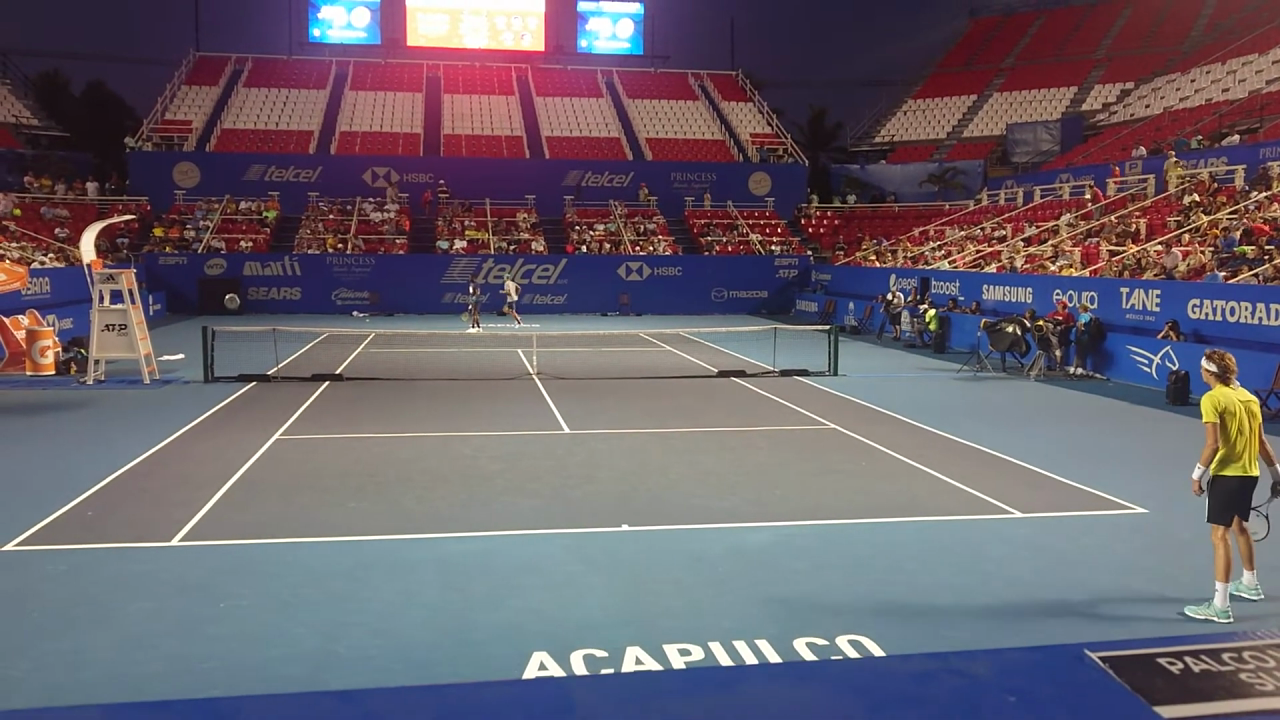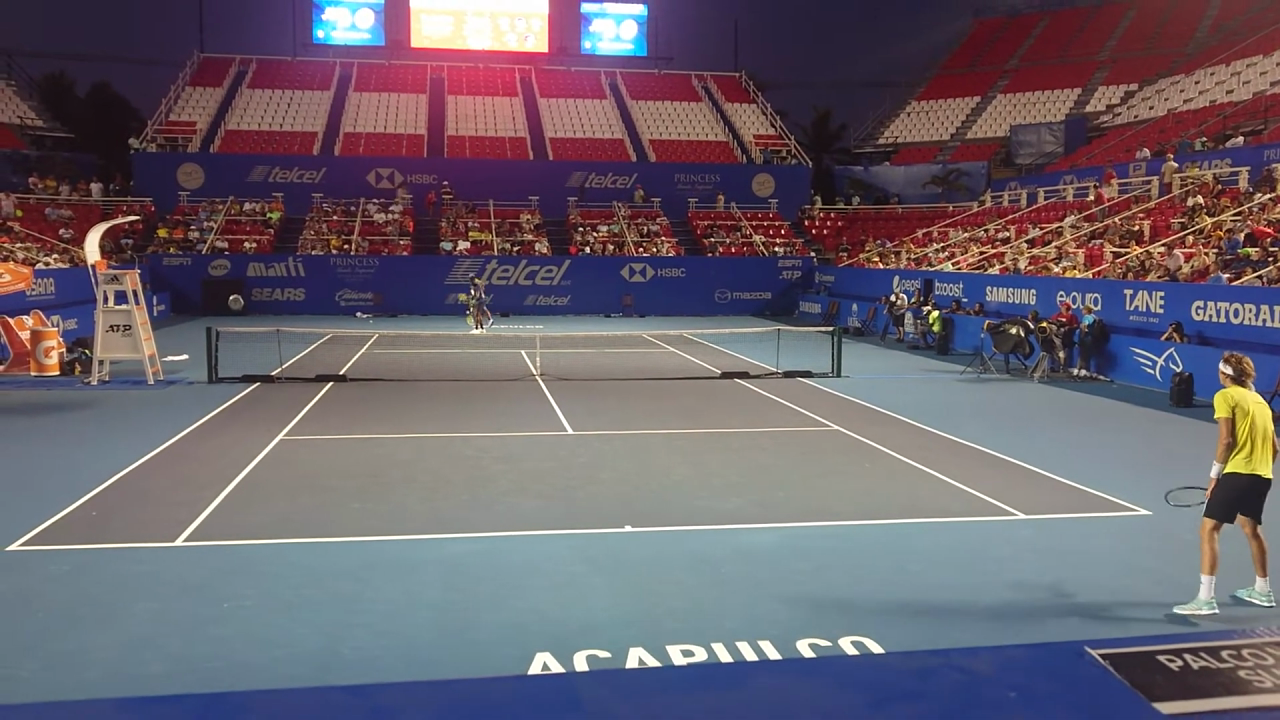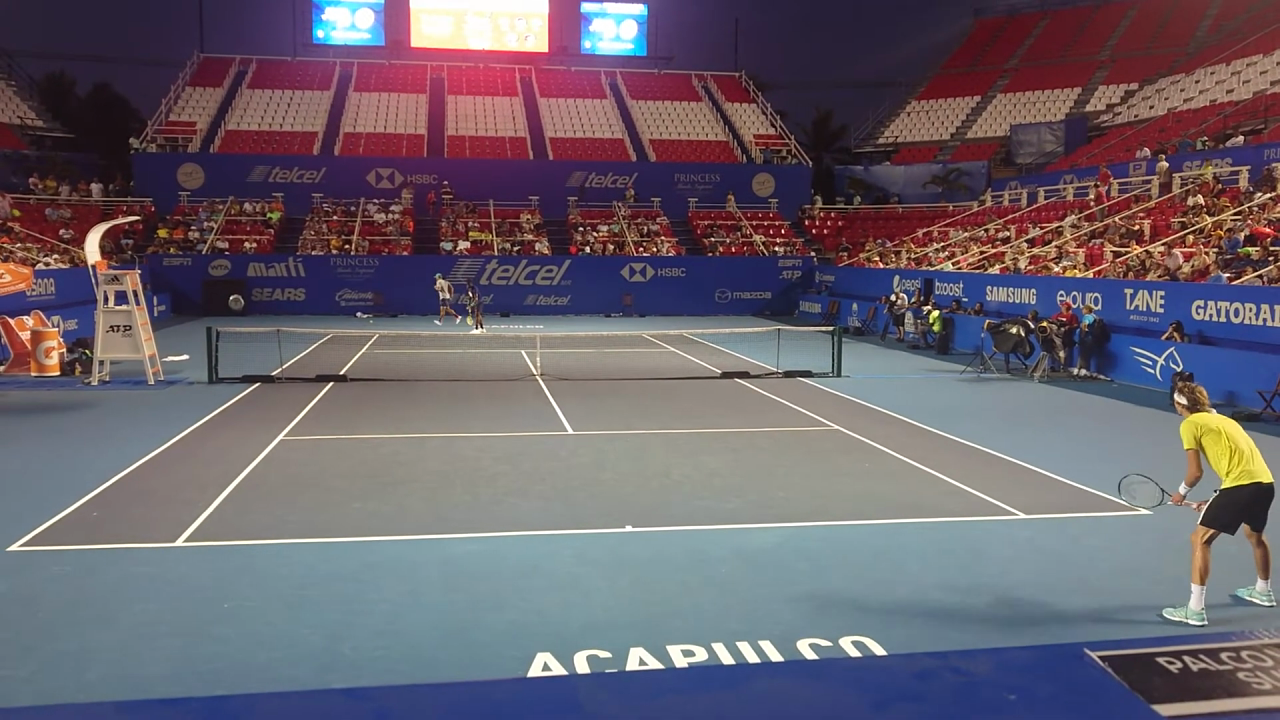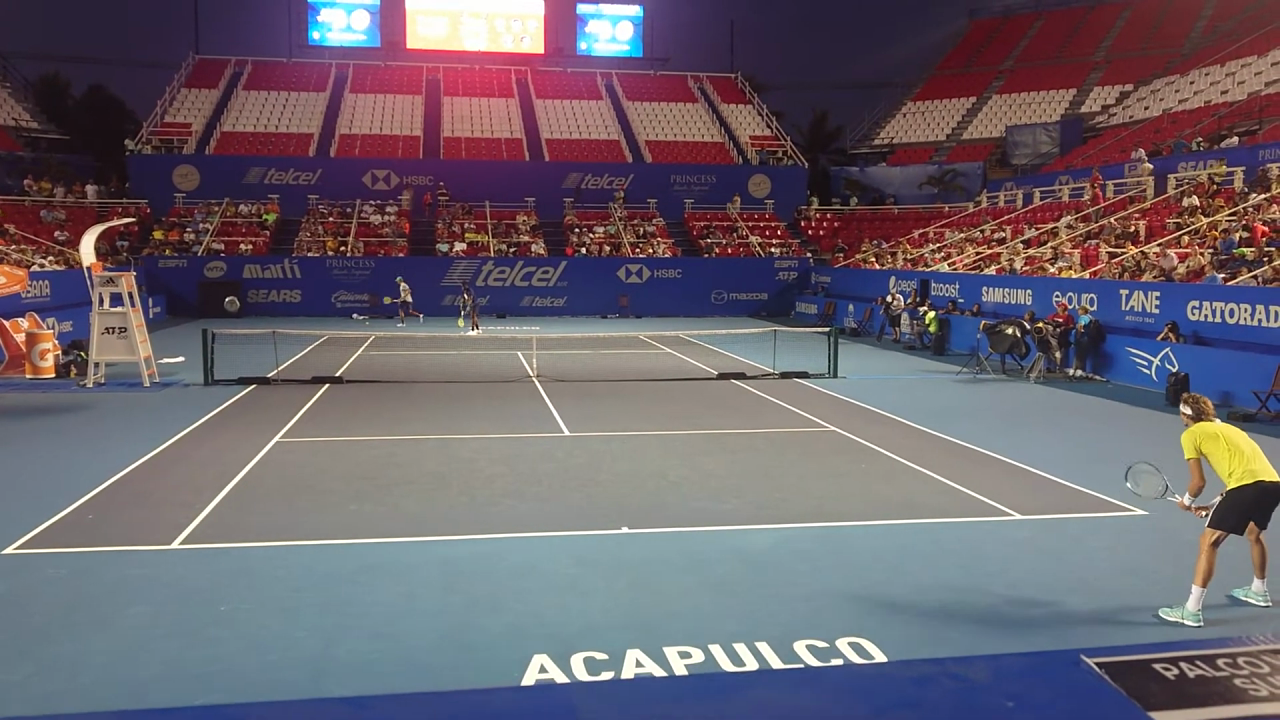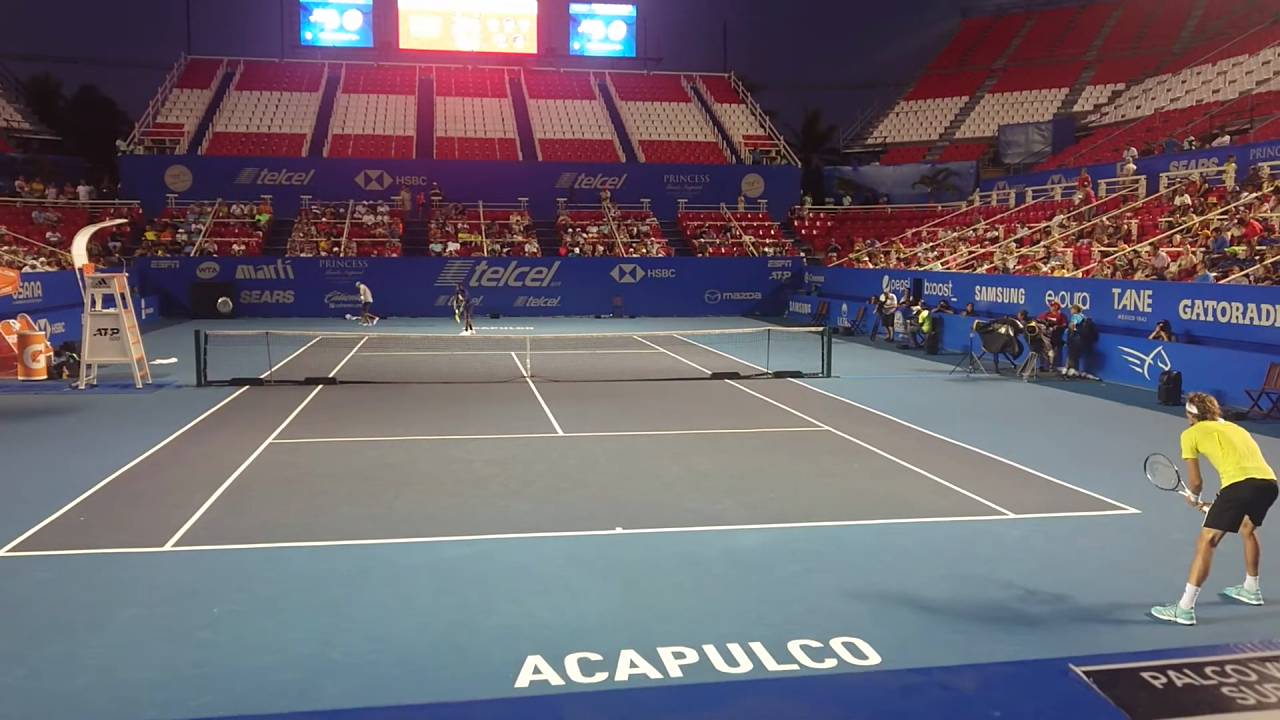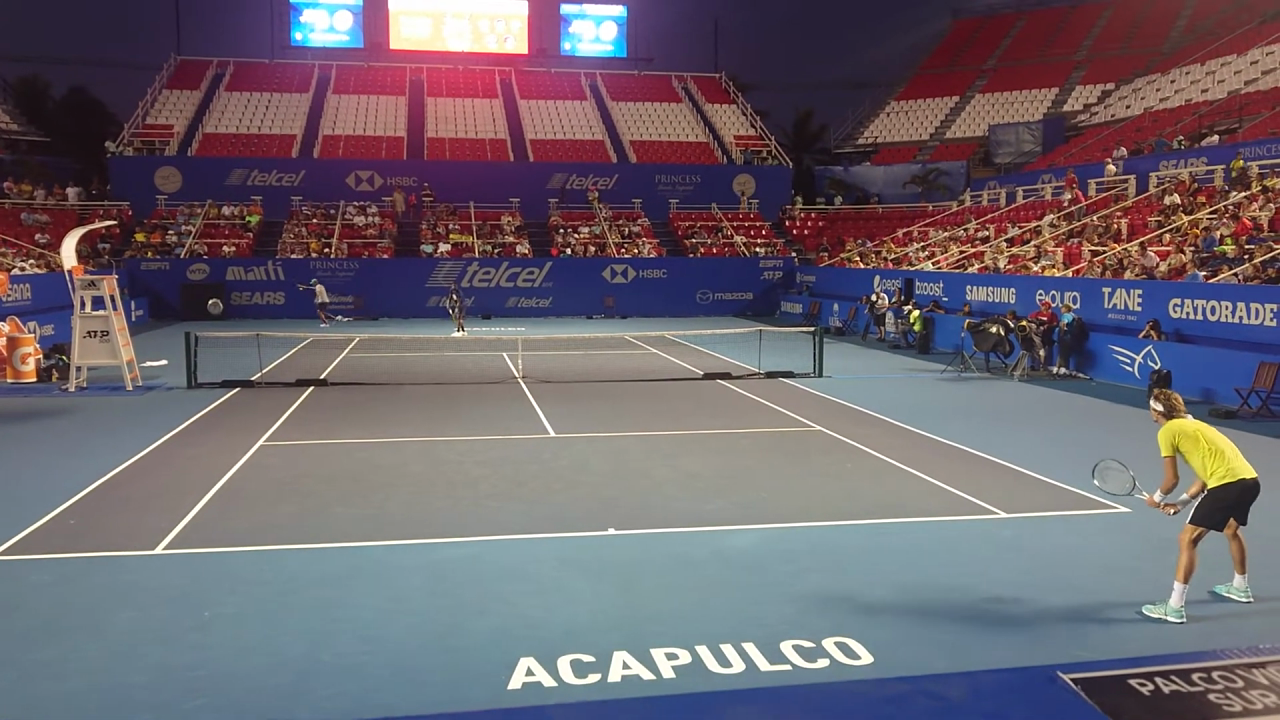
dt=0.5s
person 1, frame 1
left shoulder: (1212, 399)
right shoulder: (1249, 397)
left elbow: (1213, 445)
left wrist: (1197, 475)
left hip: (1225, 474)
right hip: (1249, 474)
left knee: (1220, 535)
right knee: (1238, 526)
left ankle: (1220, 605)
right ankle: (1250, 584)
person 1, frame 2
left shoulder: (1225, 396)
left elbow: (1226, 440)
left wrist: (1214, 475)
left hip: (1238, 473)
left knee: (1209, 530)
right knee: (1250, 529)
left ankle: (1205, 598)
person 1, frame 3
left shoulder: (1190, 424)
right shoulder: (1223, 420)
left elbow: (1195, 472)
left wrist: (1181, 493)
right wrist: (1213, 502)
left hip: (1241, 485)
right hip: (1265, 483)
left knee: (1200, 539)
right knee: (1255, 536)
left ankle: (1195, 609)
right ankle: (1263, 591)
person 1, frame 4
left shoulder: (1191, 434)
right shoulder: (1228, 429)
left elbow: (1198, 482)
left wrist: (1188, 502)
right wrist: (1216, 506)
left hip: (1248, 486)
left knee: (1208, 542)
right knee: (1253, 533)
left ankle: (1192, 610)
right ankle: (1259, 591)
person 1, frame 5
left shoulder: (1190, 434)
right shoulder: (1235, 428)
left elbow: (1196, 481)
left wrist: (1194, 498)
right wrist: (1222, 505)
left hip: (1242, 484)
left knee: (1206, 542)
right knee: (1248, 528)
left ankle: (1185, 608)
right ankle: (1251, 589)
person 1, frame 6
left shoulder: (1167, 432)
right shoulder: (1194, 425)
left elbow: (1172, 480)
left wrist: (1157, 498)
right wrist: (1180, 503)
left hip: (1227, 484)
right hip: (1250, 480)
left knee: (1187, 539)
right knee: (1231, 530)
left ankle: (1175, 607)
right ankle: (1240, 587)
